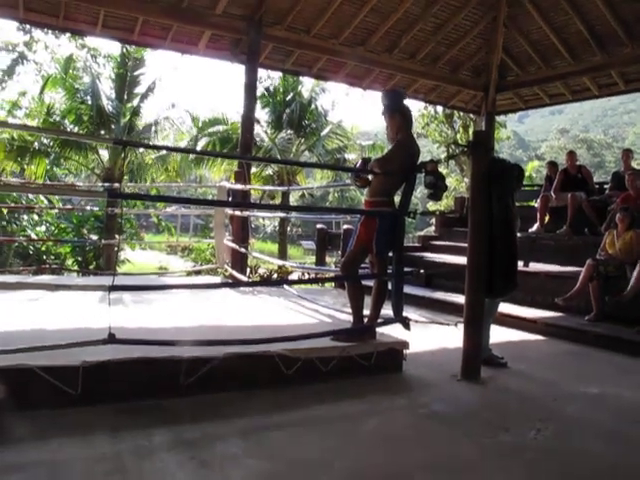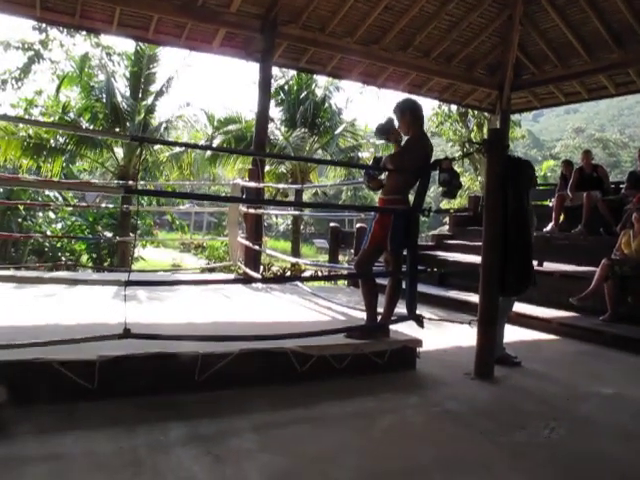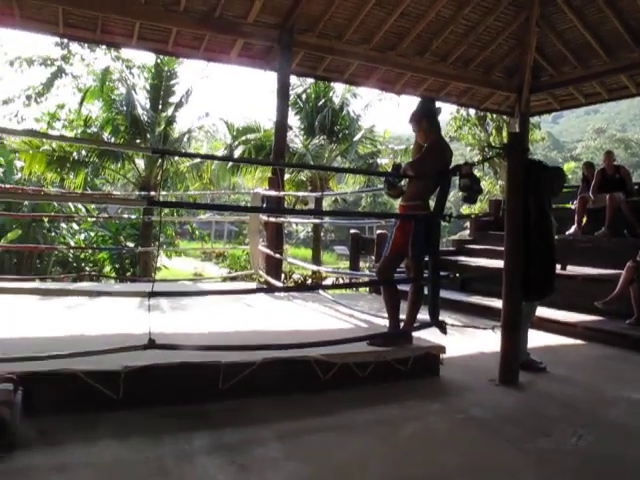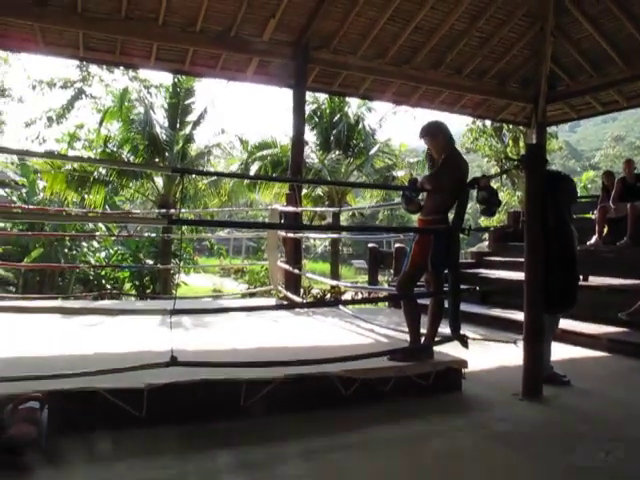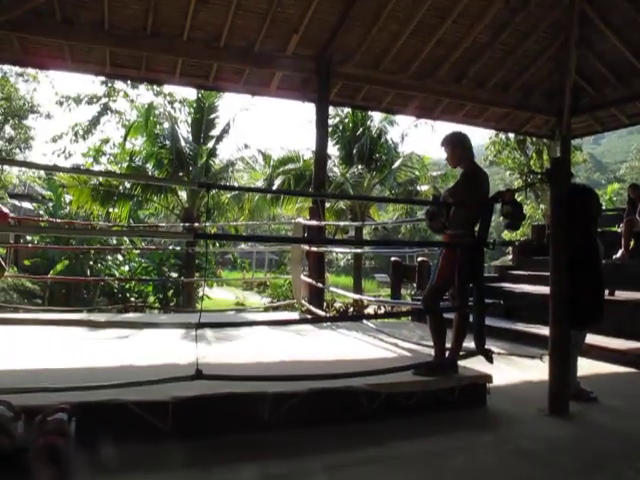
dt=0.7s
person 1, frame 1
left shoulder: (404, 143)
right shoulder: (407, 143)
left elbow: (381, 165)
left wrist: (369, 164)
left hip: (378, 212)
right hip: (384, 212)
left knee: (349, 267)
right knee: (379, 270)
left ankle: (359, 326)
right ankle: (369, 326)
person 1, frame 2
left shoulder: (417, 140)
right shoulder: (420, 142)
left elbow: (393, 161)
left wrist: (383, 161)
right wrist: (395, 140)
left hip: (393, 209)
right hip: (399, 209)
left knee: (363, 264)
right knee: (394, 268)
left ankle: (372, 323)
right ankle: (382, 324)
person 1, frame 3
left shoulder: (436, 147)
right shoulder: (440, 148)
left elbow: (414, 167)
left wrist: (403, 168)
left hip: (413, 216)
right hip: (419, 215)
left knee: (384, 271)
right knee: (415, 274)
left ankle: (395, 330)
right ankle: (405, 331)
person 1, frame 4
left shoulder: (450, 160)
right shoulder: (457, 161)
left elbow: (429, 182)
left wrist: (420, 182)
left hip: (432, 230)
right hip: (440, 229)
left knee: (405, 285)
right knee: (435, 287)
left ankle: (416, 346)
right ankle: (427, 345)
person 1, frame 5
left shoulder: (470, 175)
right shoulder: (479, 175)
left elbow: (449, 197)
left wrist: (443, 198)
left hip: (457, 244)
right hip: (466, 243)
left knee: (431, 299)
right knee: (460, 302)
left ankle: (440, 359)
right ankle: (451, 360)
person 2, frame 1
left shoulder: (502, 200)
right shoulder: (501, 200)
right elbow: (502, 229)
left hip: (497, 256)
right hip: (498, 256)
left knee: (491, 300)
right knee: (492, 299)
left ankle: (483, 348)
right ankle: (482, 350)
person 2, frame 2
left shoulder: (517, 196)
right shoulder: (515, 196)
left hip: (513, 251)
right hip: (512, 252)
left knee: (506, 296)
right knee: (507, 296)
left ankle: (496, 347)
right ankle: (496, 349)
person 2, frame 3
left shoulder: (536, 201)
right shoulder: (535, 202)
right elbow: (540, 231)
left hip: (533, 255)
right hip: (535, 257)
left knee: (526, 304)
right knee: (528, 302)
left ankle: (520, 353)
right ankle: (520, 355)
person 2, frame 4
left shoulder: (555, 215)
right shoulder: (555, 217)
right elbow: (559, 246)
left hip: (553, 272)
right hip: (554, 274)
left knee: (547, 322)
right knee: (548, 322)
left ankle: (544, 367)
right ankle: (544, 370)
person 2, frame 5
left shoulder: (571, 204)
right shoulder: (581, 203)
left hip: (576, 273)
right hip: (581, 274)
left knee: (574, 328)
right knee: (577, 327)
left ankle: (570, 381)
right ankle: (570, 384)
